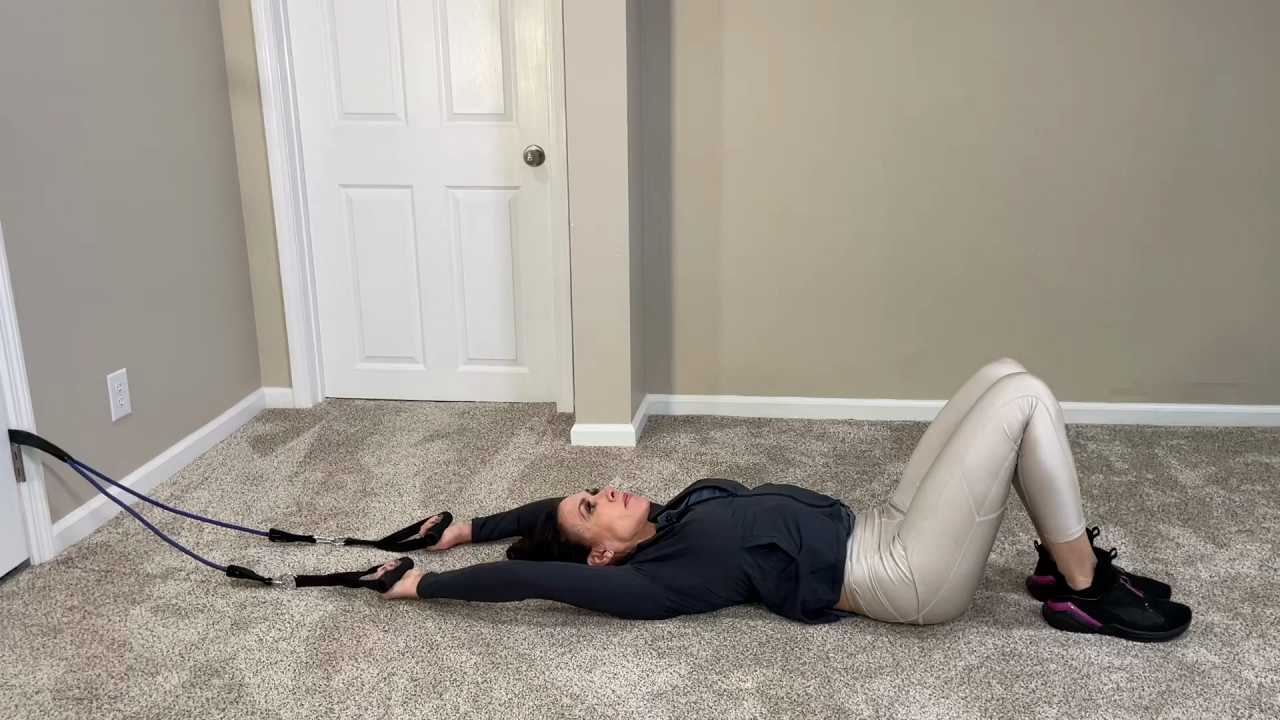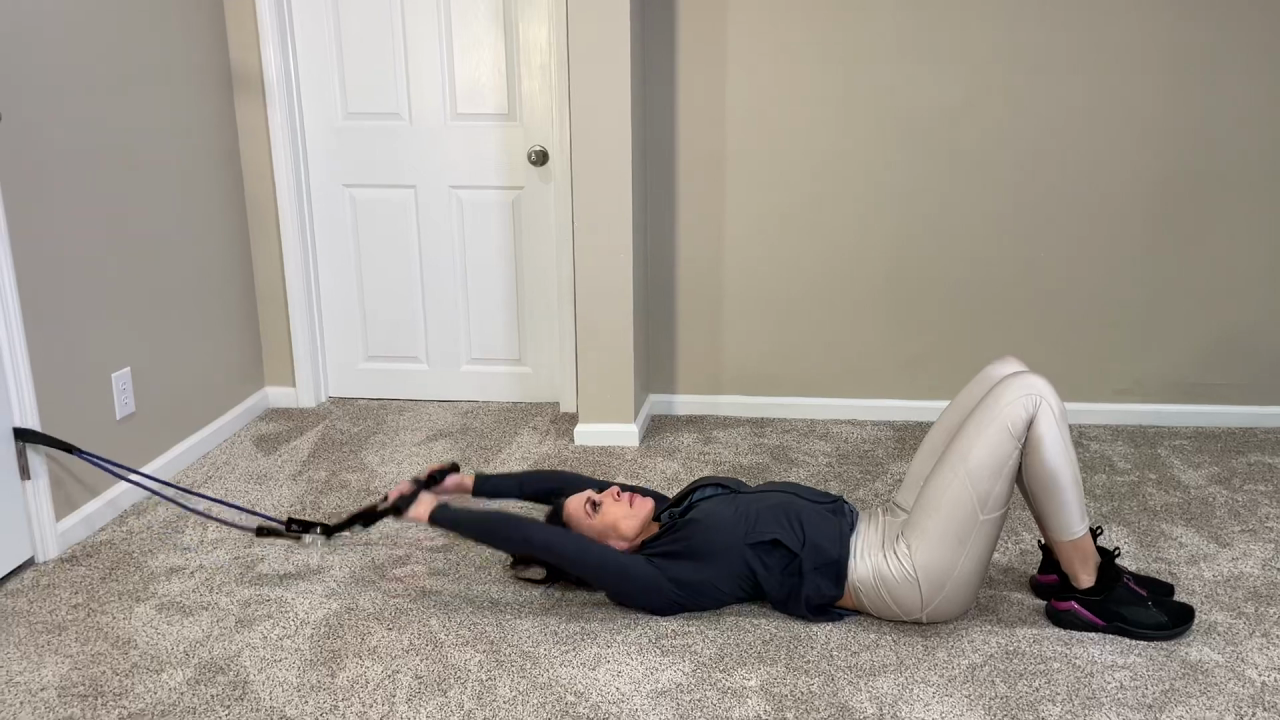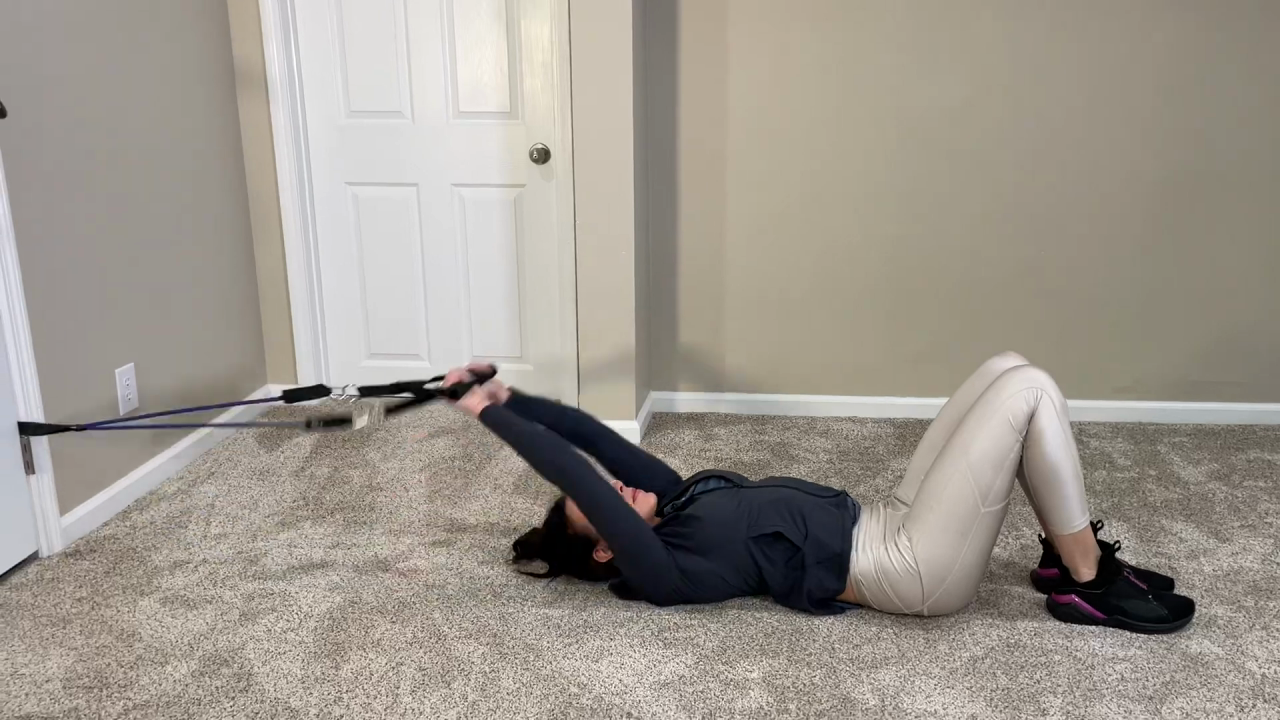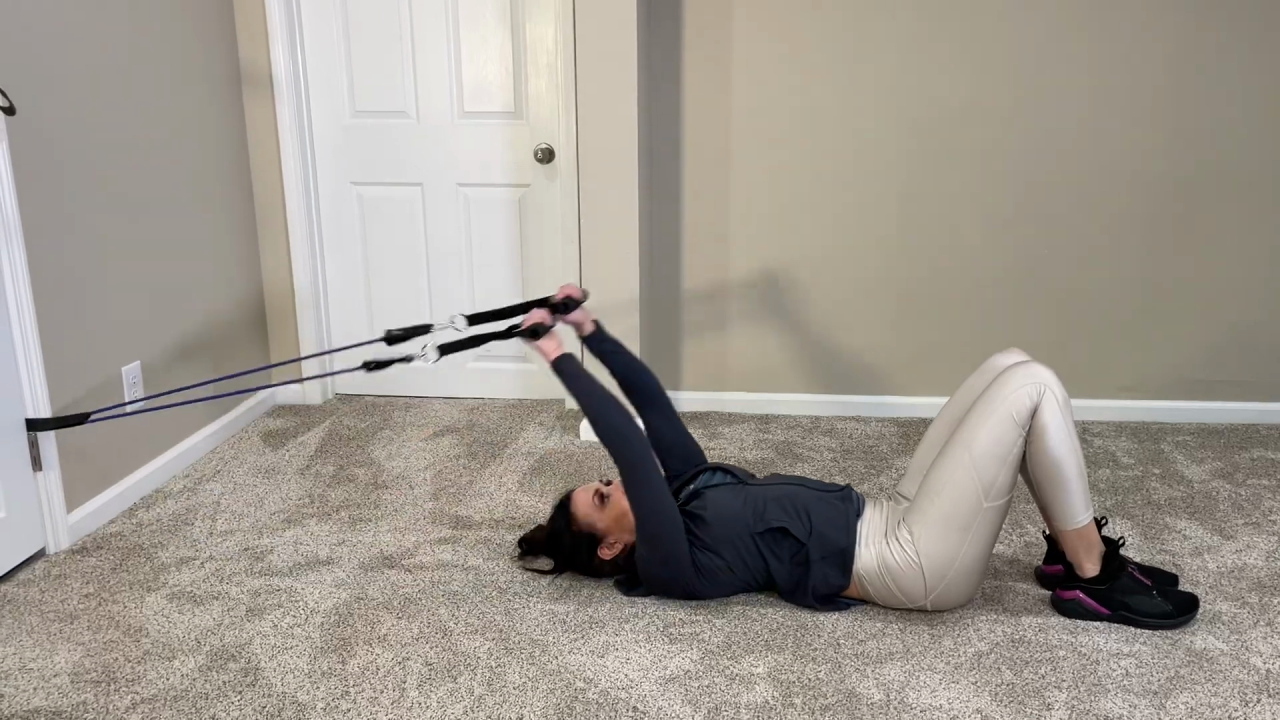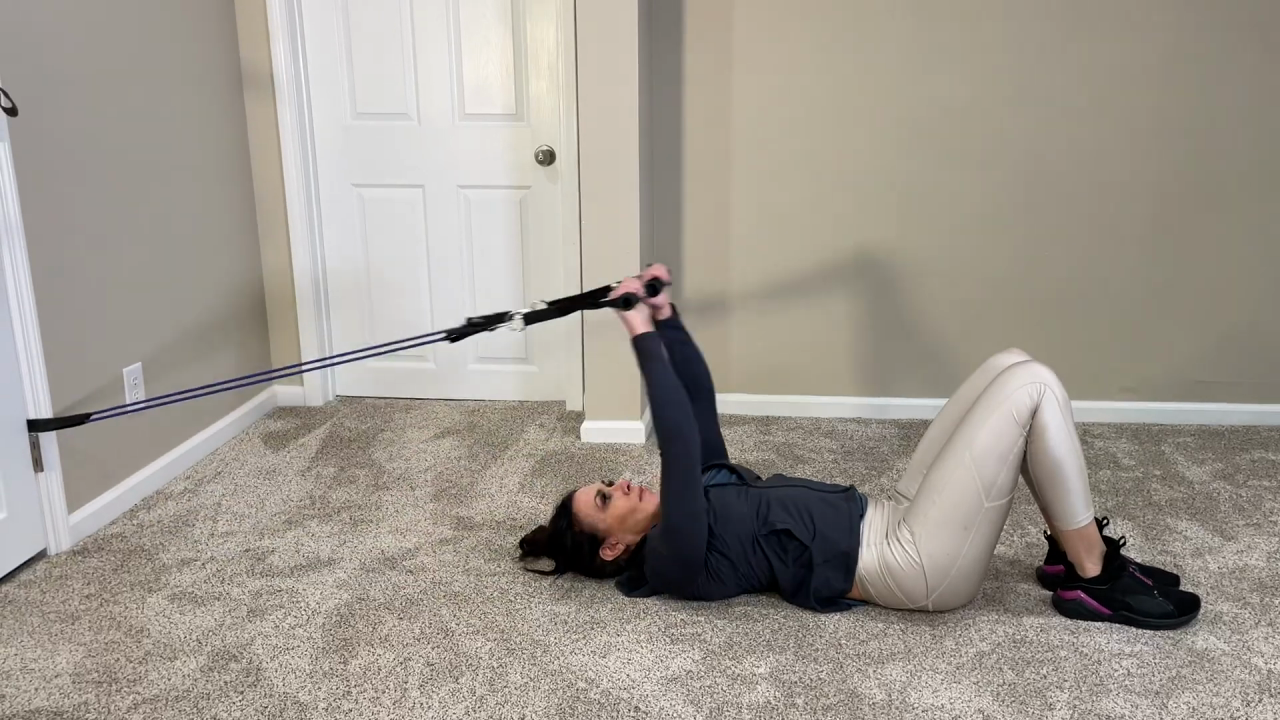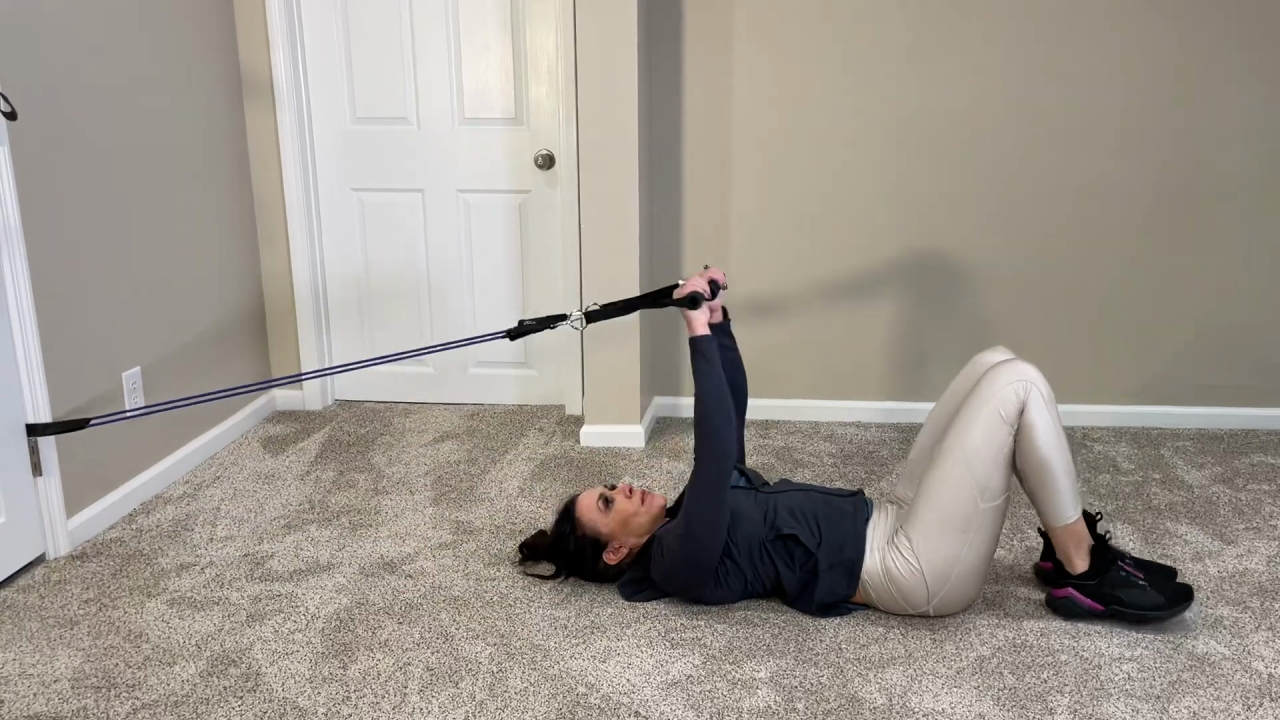
dt=0.3s
person 1, frame 1
left shoulder: (668, 522)
right shoulder: (654, 577)
left elbow: (555, 505)
right elbow: (538, 576)
left wrist: (467, 527)
right wrist: (426, 581)
left hip: (878, 530)
right hip: (907, 578)
left knee: (1003, 377)
right knee: (1022, 401)
left ankle: (1067, 561)
right ankle: (1084, 591)
person 1, frame 2
left shoulder: (673, 516)
right shoulder: (660, 577)
left elbow: (567, 480)
right elbow: (552, 544)
left wrist: (468, 484)
right wrist: (449, 510)
left hip: (883, 529)
right hip: (911, 578)
left knee: (1007, 376)
right knee: (1026, 398)
left ankle: (1069, 561)
right ankle: (1090, 589)
person 1, frame 3
left shoulder: (674, 504)
right shoulder: (662, 570)
left elbow: (602, 446)
right elbow: (584, 478)
left wrist: (508, 397)
right wrist: (491, 413)
left hip: (885, 525)
right hip: (910, 570)
left knee: (1008, 371)
right knee: (1030, 391)
left ankle: (1071, 557)
right ankle: (1091, 584)
person 1, frame 4
left shoulder: (691, 494)
right shoulder: (671, 564)
left elbow: (652, 408)
right elbow: (631, 448)
left wrist: (590, 332)
right wrist: (561, 361)
left hip: (889, 519)
right hip: (913, 564)
left knee: (1014, 367)
right knee: (1030, 388)
left ankle: (1072, 551)
right ankle: (1094, 579)
person 1, frame 5
left shoulder: (696, 502)
right shoulder: (673, 560)
left elbow: (698, 408)
right elbow: (679, 445)
left wrist: (667, 319)
right wrist: (643, 339)
left hip: (891, 519)
right hip: (913, 565)
left knee: (1013, 368)
right knee: (1031, 388)
left ankle: (1073, 551)
right ankle: (1095, 577)
person 1, frame 6
left shoulder: (686, 519)
right shoulder: (681, 562)
left elbow: (730, 413)
right elbow: (716, 455)
left wrist: (715, 322)
right wrist: (698, 339)
left hip: (891, 523)
right hip: (916, 571)
left knee: (997, 367)
right knee: (1016, 386)
left ankle: (1070, 548)
right ankle: (1084, 570)
